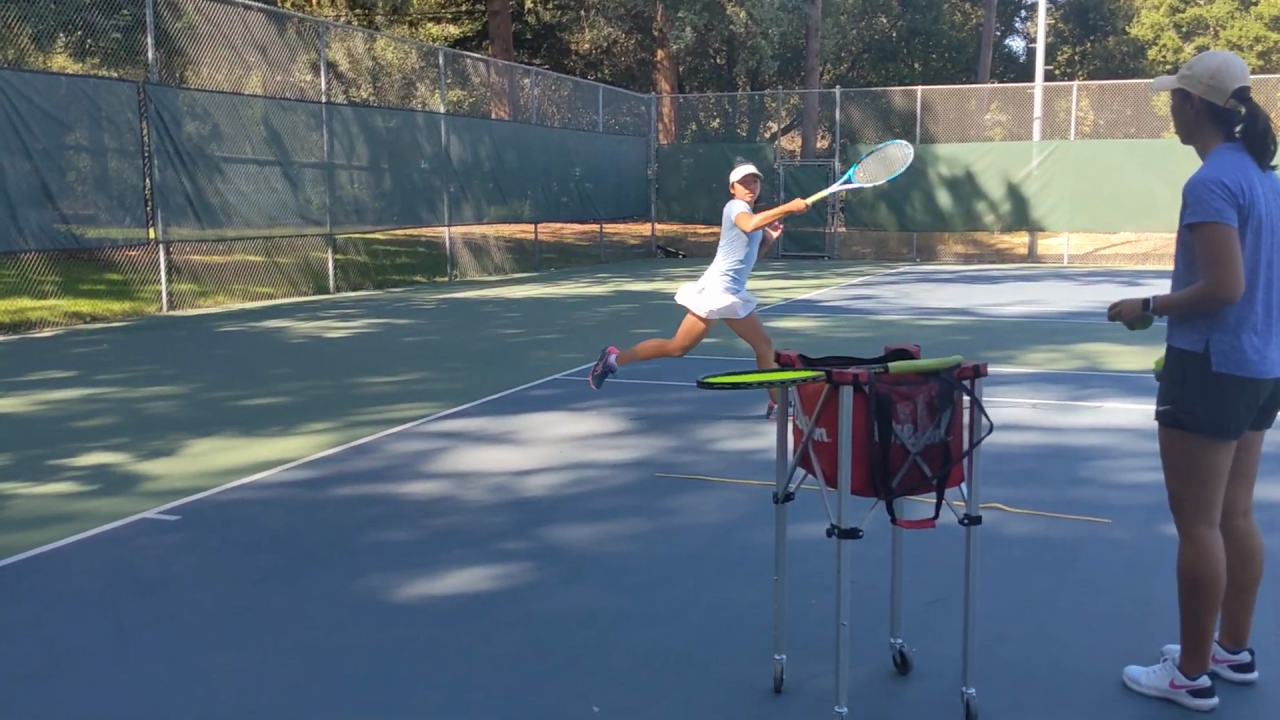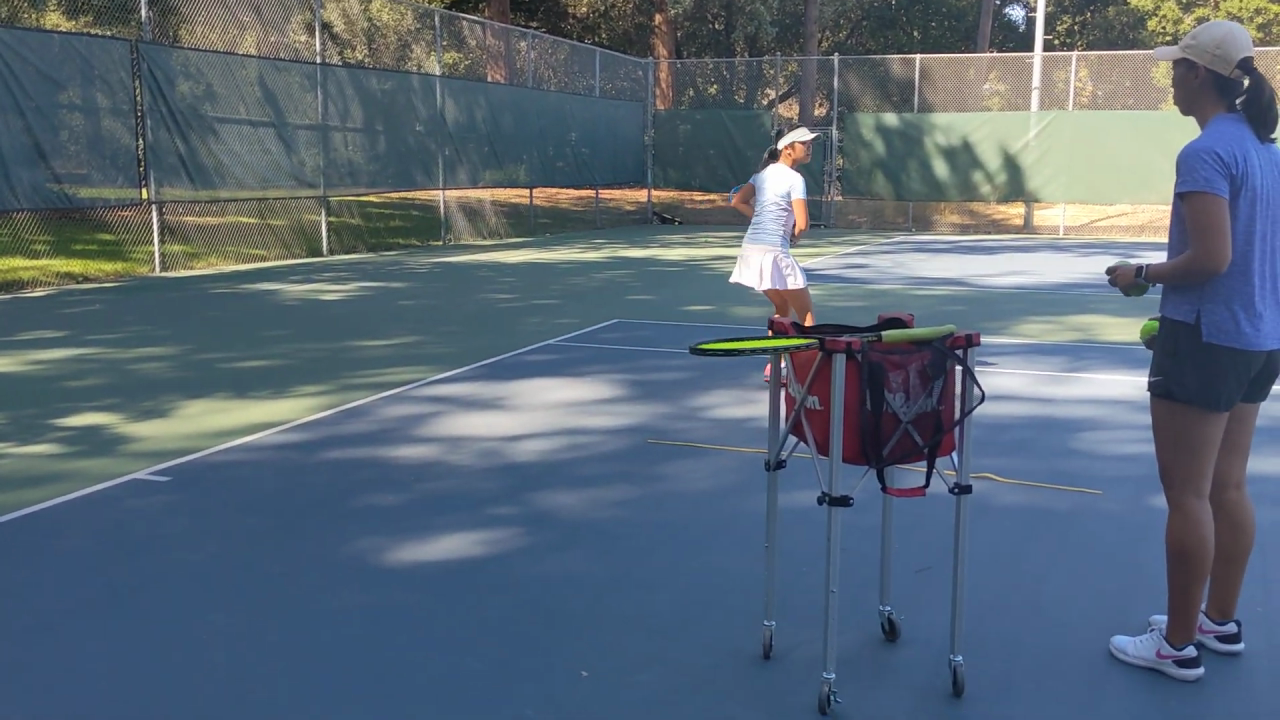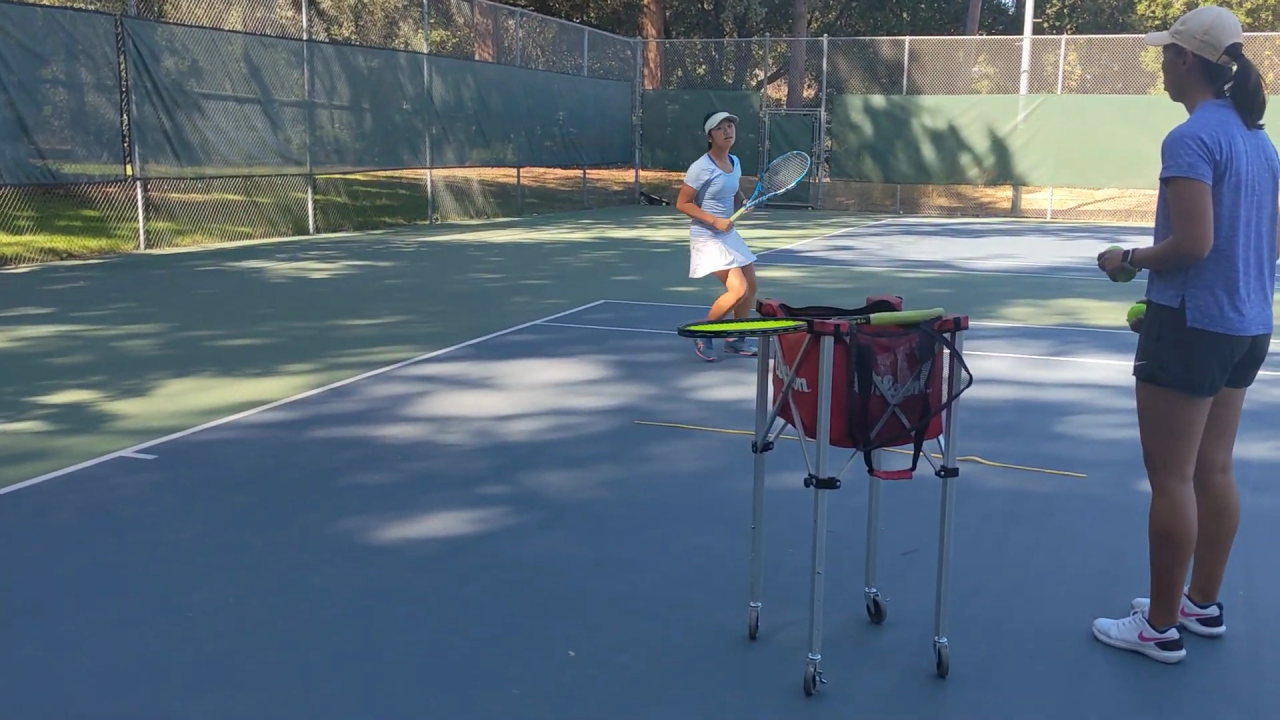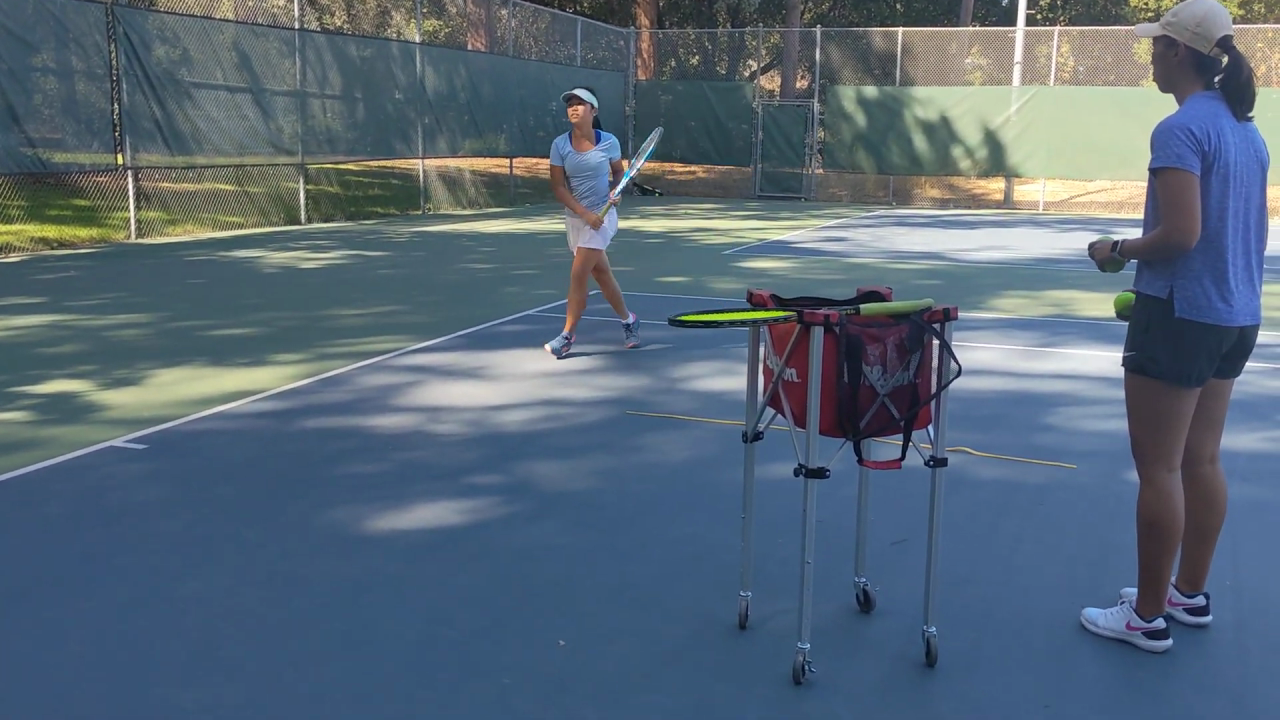
dt=0.5s
person 1, frame 1
left shoulder: (1210, 182)
left elbow: (1223, 287)
left wrist: (1148, 307)
left hip: (1213, 368)
left knee: (1198, 525)
left ankle: (1192, 674)
person 1, frame 2
left shoulder: (1205, 153)
left elbow: (1209, 258)
left wrist: (1140, 274)
left hip: (1205, 340)
left knee: (1187, 495)
left ankle: (1179, 644)
right ankle: (1221, 620)
person 1, frame 3
left shoulder: (1190, 139)
left elbow: (1193, 243)
left wrist: (1127, 259)
left hip: (1191, 324)
left knee: (1171, 479)
right knee: (1214, 472)
left ankle: (1162, 626)
right ankle: (1203, 604)
person 1, frame 4
left shoulder: (1180, 129)
right shoulder: (1246, 130)
left elbow: (1181, 233)
right elbow: (1258, 232)
left wrist: (1116, 249)
left hip: (1178, 314)
right hip: (1236, 316)
left knee: (1159, 468)
right knee: (1202, 462)
left ankle: (1149, 615)
right ankle: (1190, 593)
person 2, frame 1
left shoulder: (746, 211)
right shoulder: (735, 207)
left elbow: (754, 246)
right elbow: (750, 225)
left wrist: (768, 236)
right wrist: (787, 208)
left hip: (733, 291)
right hip: (718, 288)
left knee: (763, 342)
right knee: (678, 348)
left ankle: (777, 400)
right ankle: (613, 359)
person 2, frame 2
left shoulder: (763, 173)
right shoulder: (795, 179)
left elbow: (738, 202)
right elbow: (801, 225)
left wrist: (763, 222)
right wrist: (793, 236)
left hip: (752, 248)
right hip: (772, 252)
left knee: (784, 309)
right knee: (805, 309)
person 2, frame 3
left shoulder: (734, 162)
right shoulder: (701, 167)
right elbow: (682, 204)
left wrist: (742, 205)
right wrist: (711, 220)
left hip: (728, 236)
right hip: (706, 239)
left knee: (750, 288)
right knee: (738, 292)
left ankle: (735, 340)
right ankle: (703, 335)
person 2, frame 4
left shoulder: (609, 141)
right shoulder: (559, 145)
left elbow: (618, 172)
right elbow: (558, 187)
right wrist: (583, 213)
left hip: (602, 216)
right hip: (576, 218)
left knee: (578, 273)
right knee: (603, 275)
left ankle: (567, 335)
right ankle: (629, 320)
